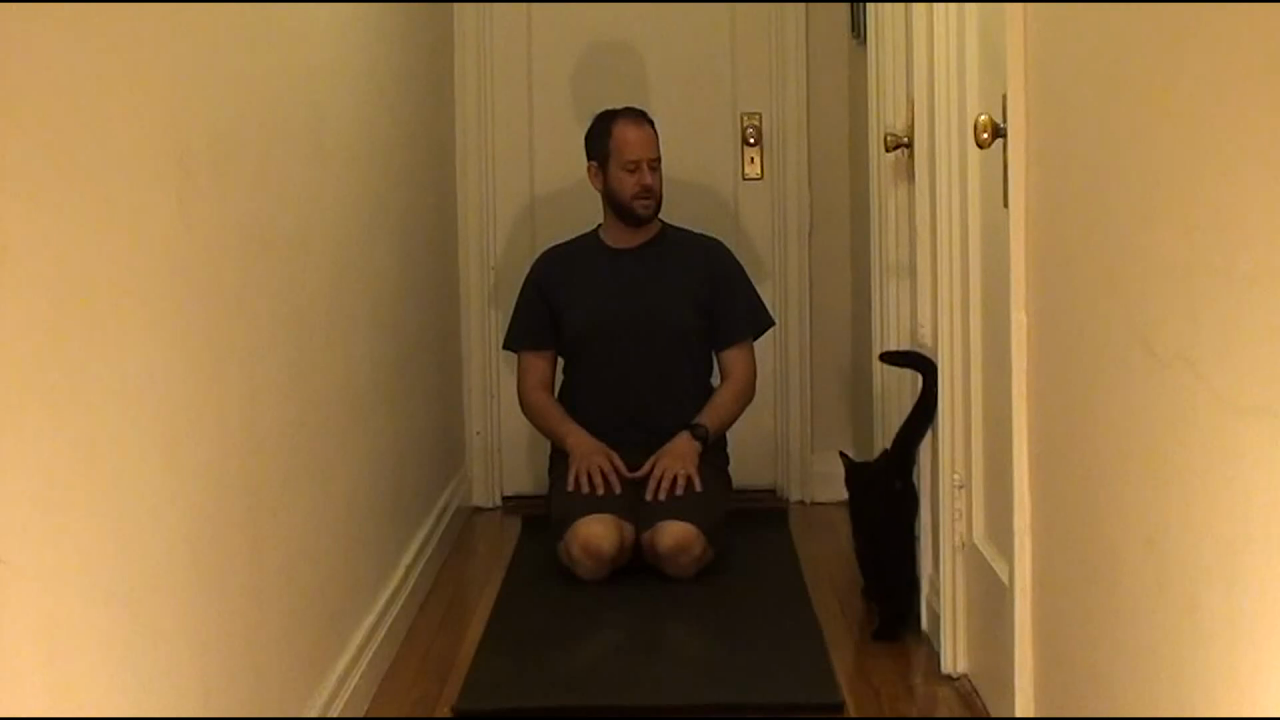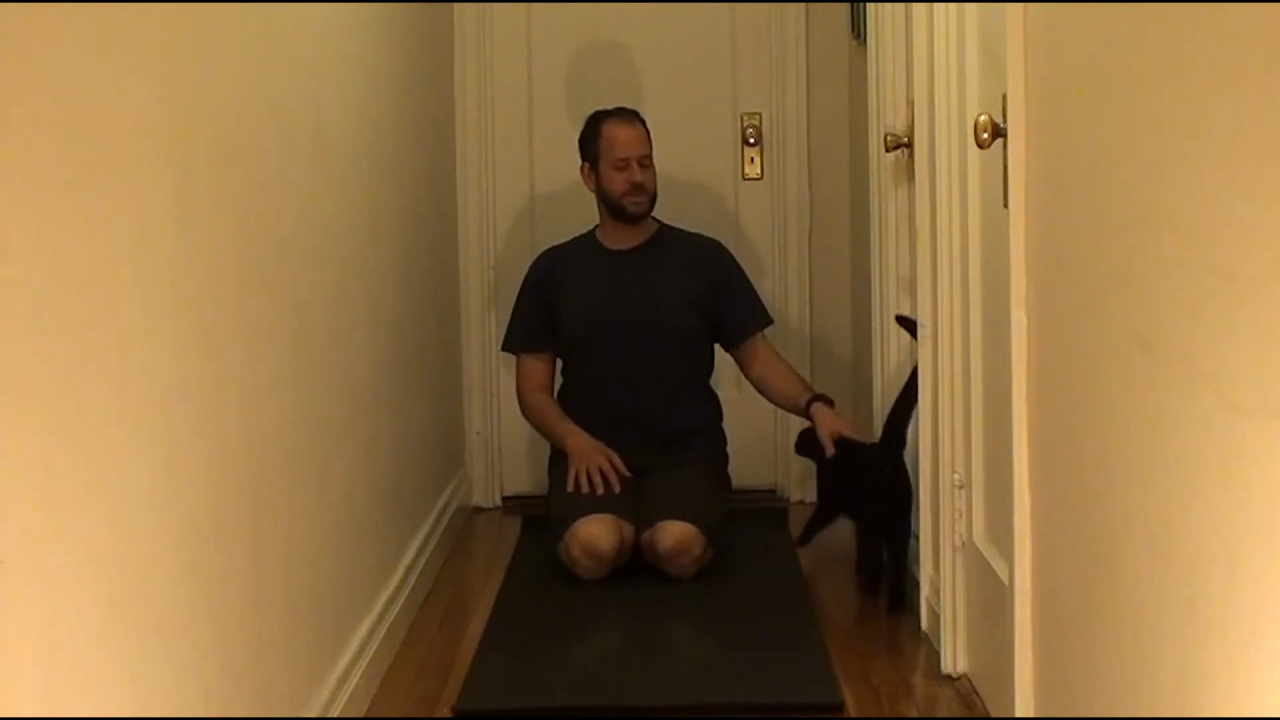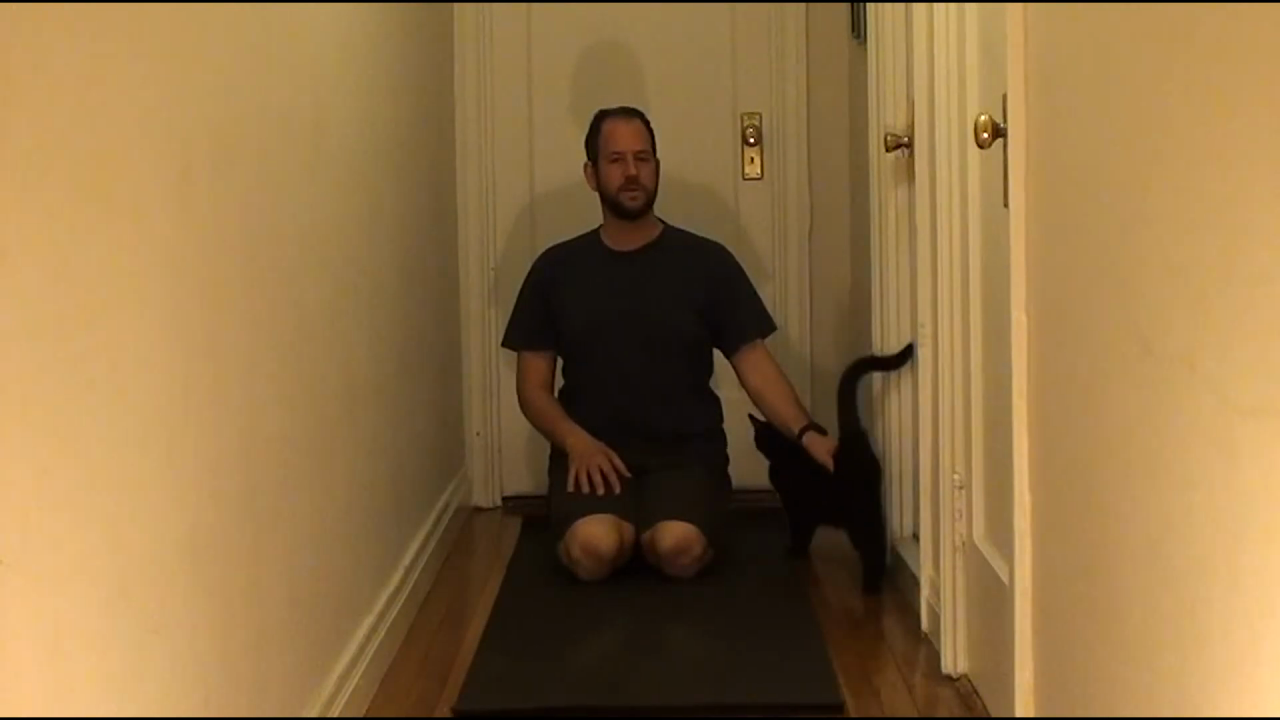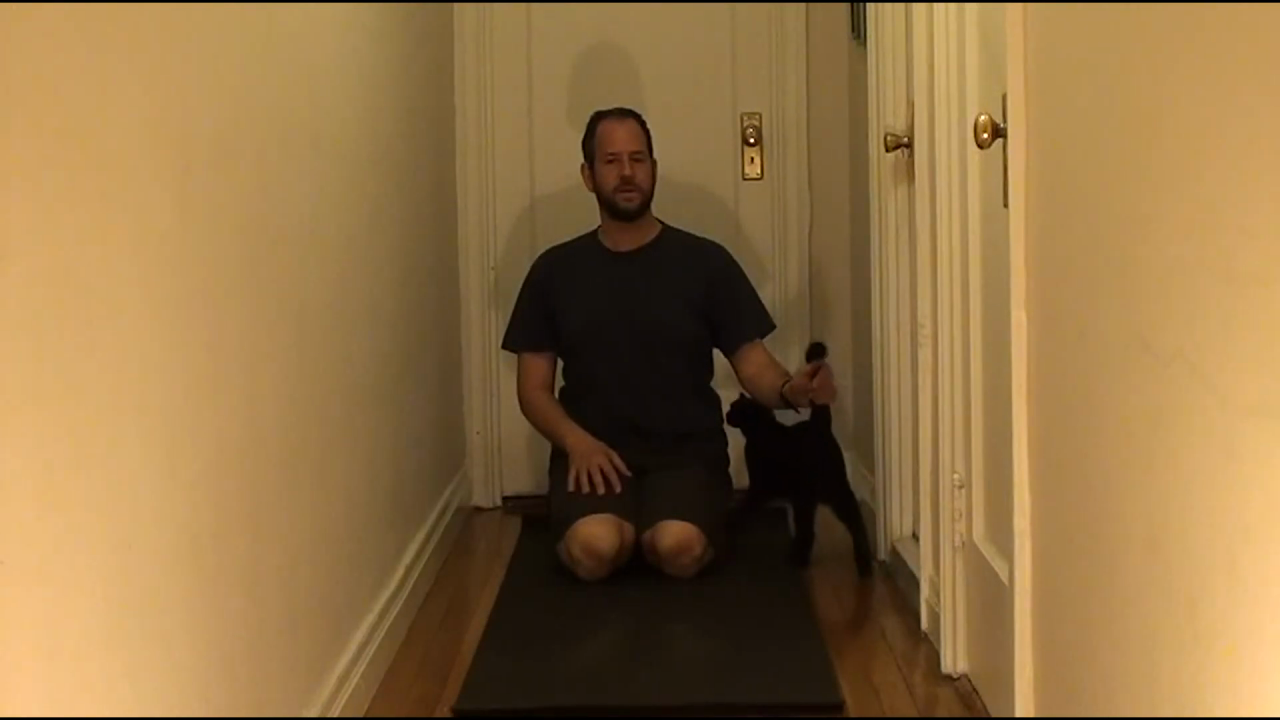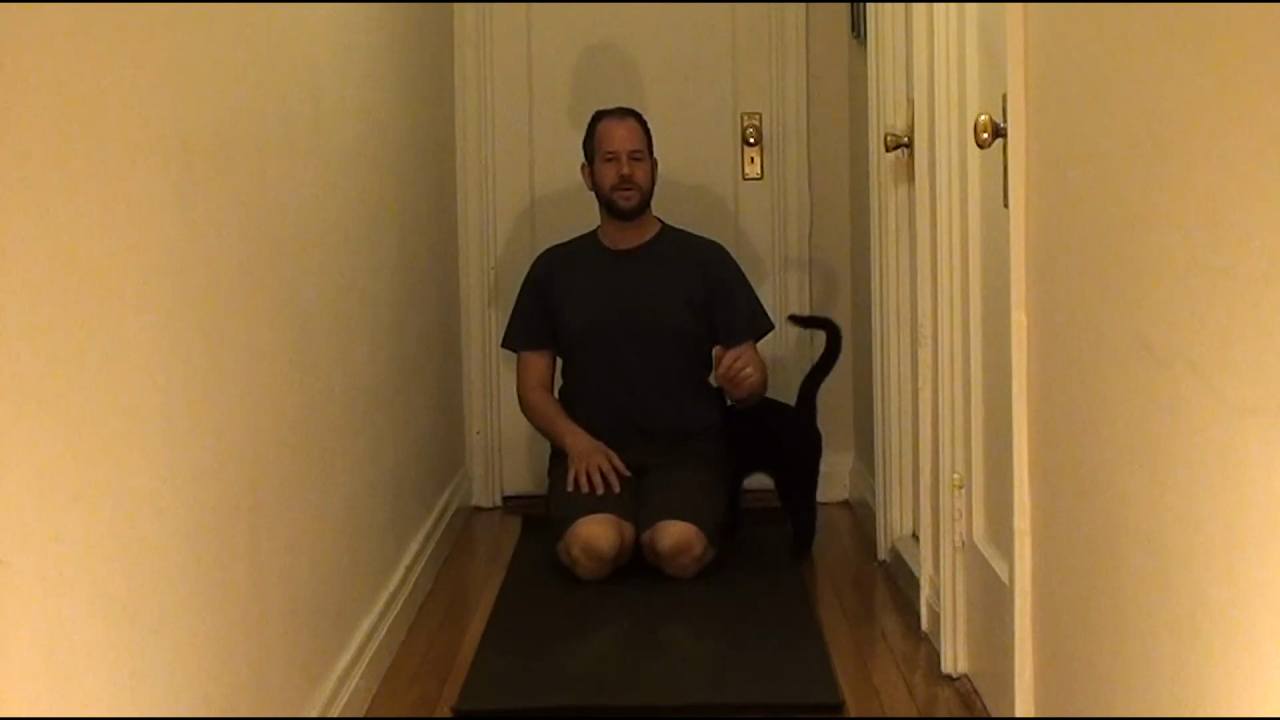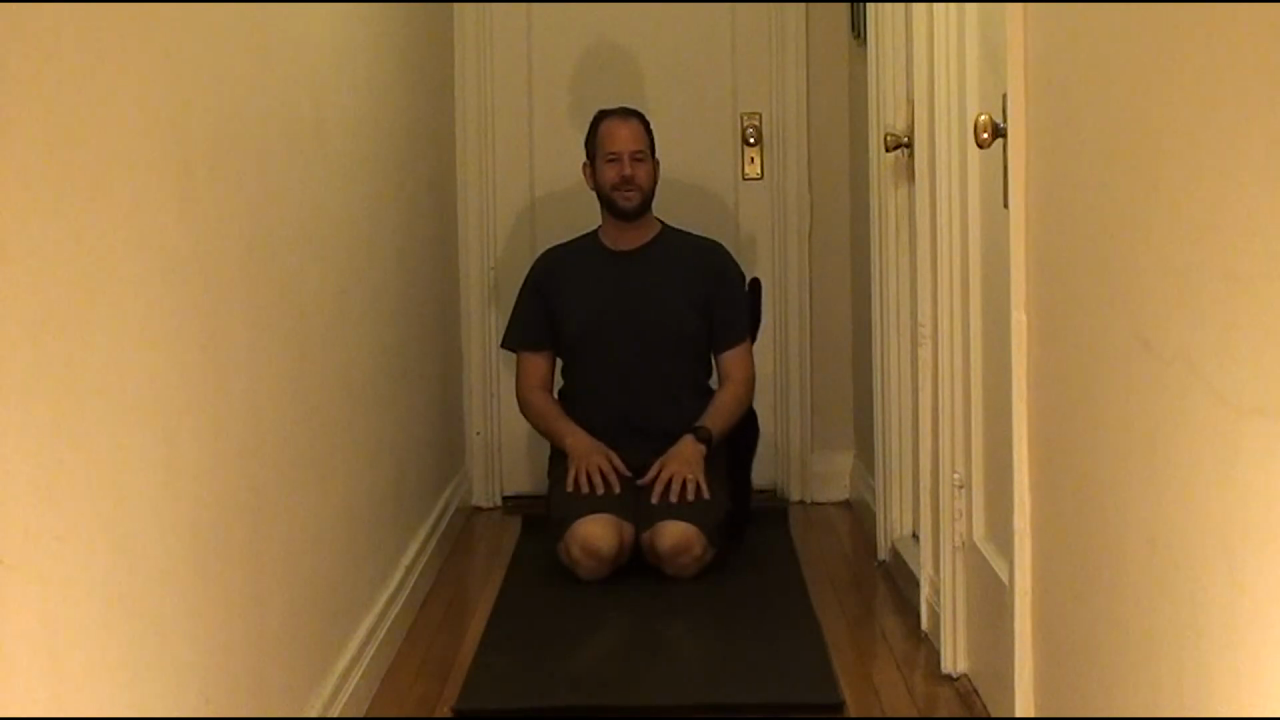
dt=0.7s
person 1, frame 1
left shoulder: (707, 259)
right shoulder: (556, 269)
left elbow: (740, 375)
right elbow: (534, 388)
left wrist: (693, 439)
right wrist: (577, 442)
left hip: (683, 449)
right hip: (593, 450)
left knee: (677, 547)
right knee: (592, 549)
left ankle: (653, 526)
right ankle: (624, 526)
person 1, frame 2
left shoulder: (704, 259)
right shoulder: (554, 270)
left elbow: (758, 358)
right elbow: (533, 390)
left wrist: (814, 404)
right wrist: (575, 441)
left hip: (687, 449)
right hip: (594, 451)
left knee: (678, 548)
right knee: (593, 549)
left ankle: (649, 527)
right ankle: (625, 527)
person 1, frame 3
left shoulder: (707, 262)
right shoulder: (556, 269)
left elbow: (755, 365)
right elbow: (533, 387)
left wrist: (808, 434)
right wrist: (576, 441)
left hip: (687, 451)
right hip: (593, 450)
left knee: (679, 549)
right knee: (594, 550)
left ankle: (651, 525)
right ankle: (624, 527)
person 1, frame 4
left shoulder: (706, 261)
right shoulder: (555, 270)
left elbow: (753, 364)
right elbow: (533, 389)
left wrist: (791, 390)
right wrist: (576, 441)
left hip: (687, 449)
right hip: (593, 449)
left knee: (679, 549)
right knee: (594, 549)
left ankle: (672, 523)
right ankle: (623, 530)
person 1, frame 5
left shoulder: (705, 261)
right shoulder: (554, 269)
left elbow: (749, 373)
right elbow: (533, 388)
left wrist: (744, 378)
right wrist: (576, 441)
left hip: (686, 448)
right hip: (592, 450)
left knee: (678, 548)
right knee: (592, 549)
right ankle: (622, 526)
person 1, frame 6
left shoulder: (707, 262)
right shoulder: (554, 270)
left elbow: (738, 379)
right elbow: (532, 389)
left wrist: (695, 442)
right wrist: (576, 441)
left hip: (681, 450)
right hip: (590, 451)
left knee: (678, 548)
right knee: (593, 550)
left ankle: (649, 529)
right ankle: (625, 529)
